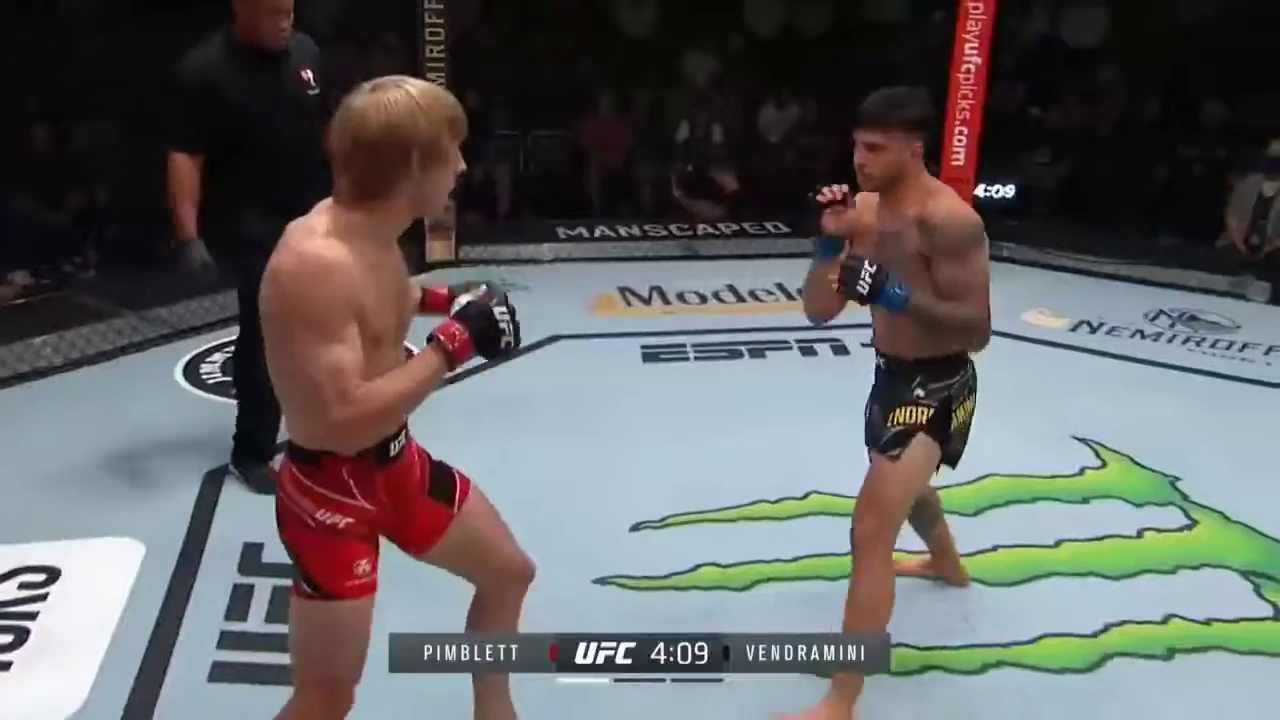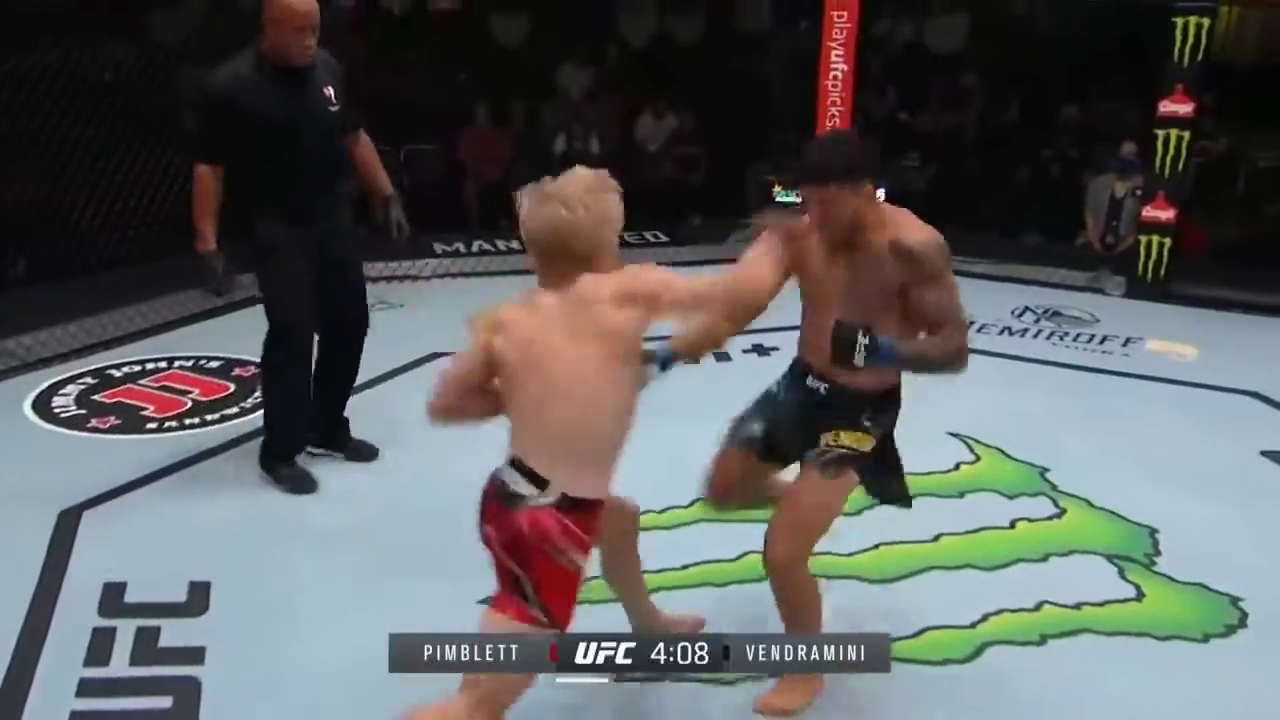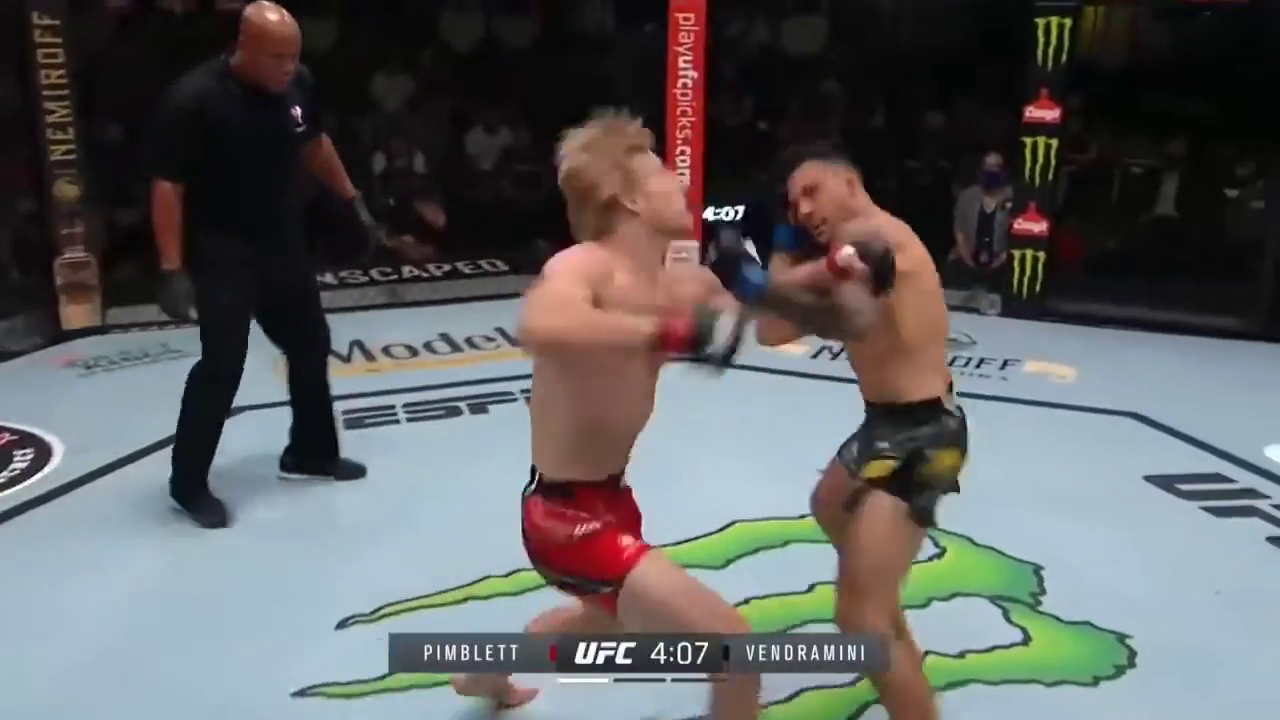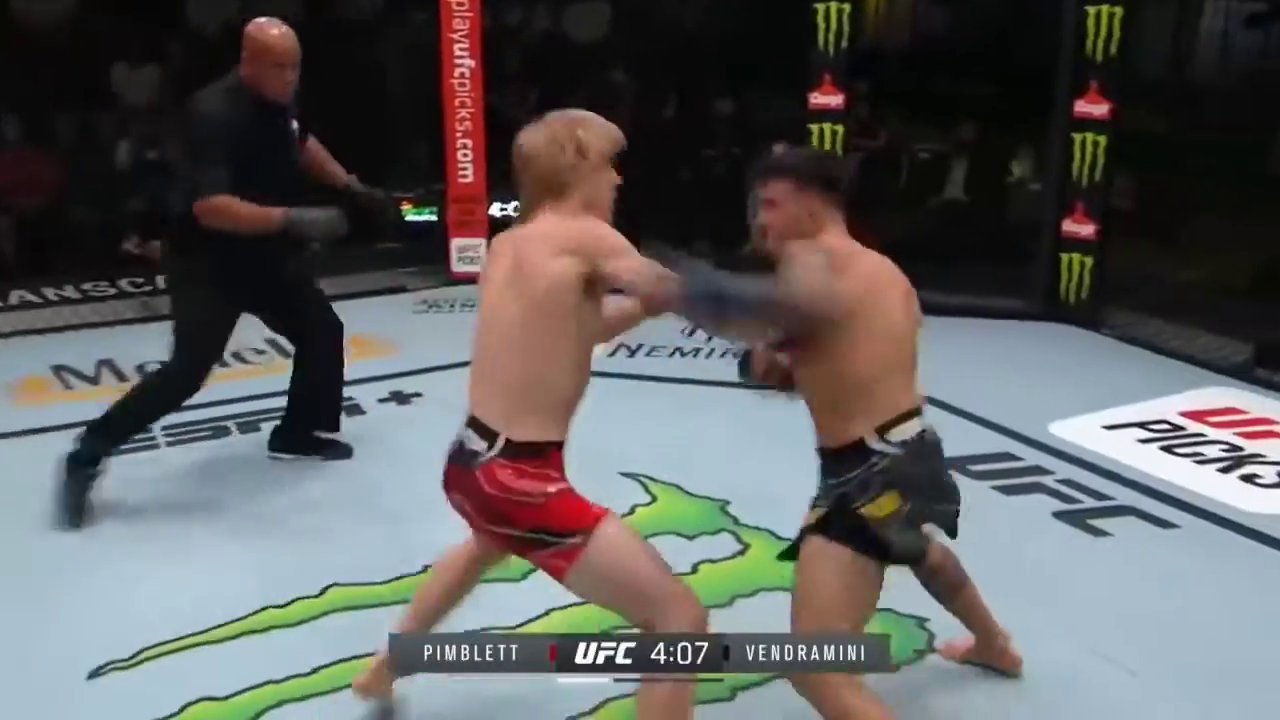
dt=0.7s
person 1, frame 1
left shoulder: (370, 228)
right shoulder: (314, 260)
right elbow: (349, 417)
left wrist: (431, 298)
right wrist: (451, 342)
left hip: (395, 458)
right hip: (327, 482)
left knee: (507, 572)
person 1, frame 2
left shoulder: (505, 321)
right shoulder: (627, 291)
left elbow: (442, 406)
right elbow: (723, 298)
left hip: (512, 500)
right hip: (555, 525)
left knee: (617, 520)
person 1, frame 3
left shoulder: (674, 273)
right shoulder: (577, 267)
right elbow: (538, 330)
right wrist: (665, 333)
left hip: (604, 497)
right hip: (568, 518)
left knee: (611, 612)
person 1, frame 4
left shoulder: (511, 246)
right shoulder: (584, 236)
right elbow: (676, 290)
left wrist: (647, 299)
left hip: (474, 466)
right hip: (524, 483)
left knee: (487, 543)
right knee: (682, 623)
left ankle: (384, 668)
person 2, frame 1
left shoulder: (947, 219)
right shoulder: (862, 209)
left elbow: (975, 331)
right elbow: (818, 312)
left wrist: (892, 294)
right wrist: (831, 240)
left hip: (934, 386)
right hip: (891, 373)
left knee: (871, 532)
right knee: (901, 481)
right ankle: (946, 561)
person 2, frame 2
left shoulder: (916, 247)
right shoulder: (794, 233)
left elbow: (953, 351)
right elbow: (735, 306)
left wrist: (885, 353)
right wrist: (671, 350)
left hip: (862, 413)
right hip: (801, 386)
left knee: (781, 551)
right knee: (724, 490)
left ankle: (805, 673)
right ankle: (791, 497)
person 2, frame 3
left shoulder: (871, 234)
right shoulder: (862, 251)
right elbow: (776, 330)
right wrist: (788, 250)
left hip: (919, 434)
right hip: (893, 425)
left knee: (860, 610)
right knee: (831, 506)
right ankle: (894, 638)
person 2, frame 4
left shoulder: (810, 258)
right shoulder: (886, 276)
left elbow: (814, 301)
right wrist: (771, 364)
left hip: (864, 478)
right hip: (909, 455)
left knee: (817, 670)
right knee: (915, 549)
right ankle: (994, 645)
person 3, frame 1
left shoulder: (306, 51)
right shoulder: (205, 69)
right elbow: (185, 156)
right wrist: (191, 237)
right hip: (269, 222)
right knee: (263, 337)
right ankle: (252, 453)
person 3, frame 2
left shoulder: (328, 69)
right shoulder: (232, 85)
left elbow: (353, 138)
right elbow: (209, 168)
left wrist: (387, 197)
right wrist: (208, 245)
left hip: (333, 225)
right hip: (280, 235)
left knee: (349, 327)
right knee: (291, 337)
left ankle: (327, 428)
right ankle: (279, 454)
person 3, frame 3
left shoulder: (296, 83)
right shoulder: (195, 98)
left elbow: (314, 142)
right elbow: (168, 187)
left wrist: (353, 201)
right wrist: (172, 270)
left hip: (279, 242)
right hip: (221, 250)
left knee: (310, 346)
right knee: (223, 360)
left ankle: (311, 451)
right ankle: (190, 481)
person 3, frame 4
left shoulder: (280, 100)
right shoulder: (215, 114)
left elbow: (303, 143)
right elbow: (211, 207)
left wrist: (350, 186)
right wrist: (292, 219)
left hip: (268, 254)
right hip: (209, 262)
left knee: (327, 333)
right knee: (190, 370)
left ankle: (299, 432)
right ankle: (91, 452)
